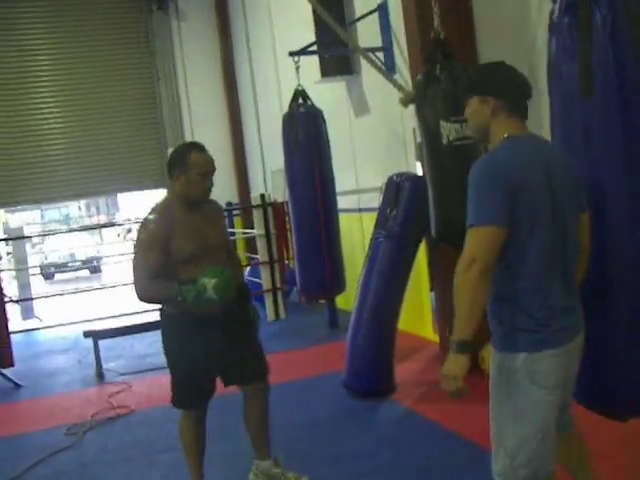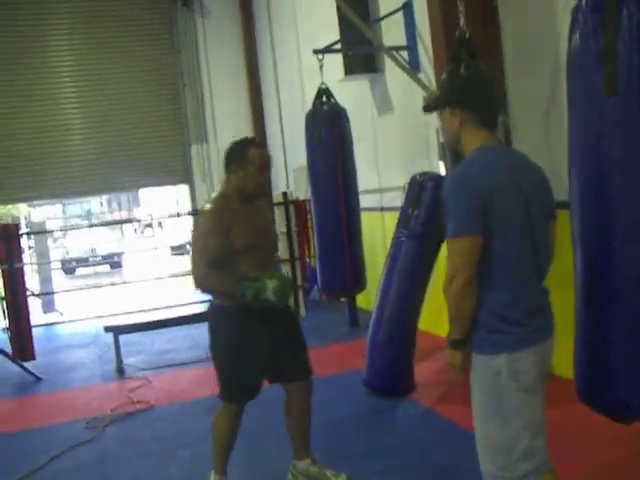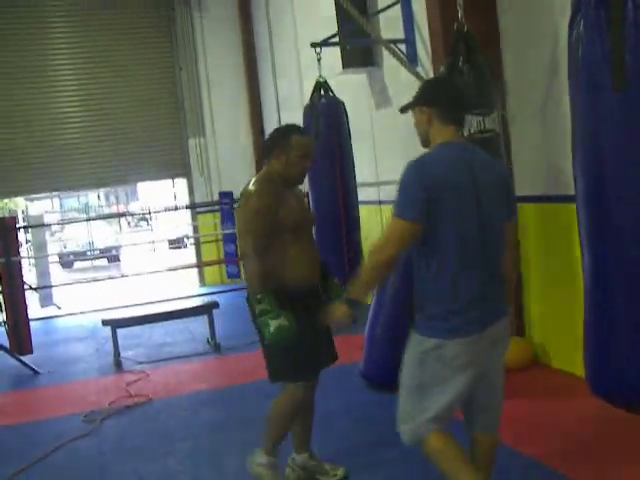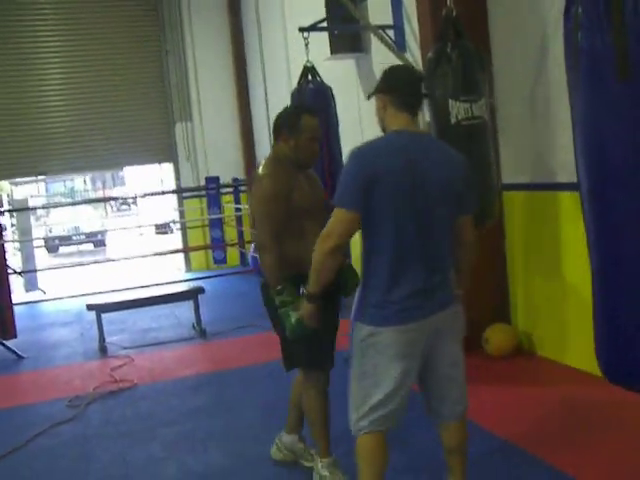
dt=0.4s
person 1, frame 1
left shoulder: (492, 168)
right shoulder: (561, 160)
left elbow: (477, 264)
right elbow: (581, 246)
left wrist: (460, 346)
left hip: (524, 339)
right hip: (568, 326)
right knee: (556, 423)
person 1, frame 2
left shoulder: (465, 179)
right shoulder: (531, 171)
left elbow: (461, 275)
right elbow: (546, 250)
left wrist: (457, 340)
left hip: (501, 340)
right hip: (535, 326)
right knee: (504, 439)
person 1, frame 3
left shoulder: (425, 170)
right shoulder: (497, 169)
left elbow: (389, 250)
right elbow: (508, 247)
left wrist: (349, 298)
left hip: (445, 327)
right hip: (494, 319)
left knee: (420, 421)
right knee: (484, 420)
person 1, frame 4
left shoulder: (366, 159)
right shoulder: (453, 161)
left elbow: (334, 240)
right elbow: (465, 239)
left wrist: (312, 294)
left hip: (386, 315)
right hip: (443, 307)
left knee: (371, 418)
right knee: (449, 407)
person 2, frame 1
left shoulder: (213, 210)
right shoulder: (157, 225)
right elbow: (145, 287)
left wrist: (245, 298)
right wrist: (193, 292)
left hip: (230, 315)
right hip: (188, 326)
left knee: (257, 387)
right knee: (195, 409)
person 2, frame 2
left shoulder: (261, 207)
right shoulder: (215, 215)
right elbow: (203, 277)
left wrist: (280, 293)
right wrist: (253, 289)
left hip: (275, 313)
right hip: (236, 320)
left knee: (300, 388)
right knee: (234, 403)
person 2, frame 3
left shoulder: (292, 192)
right shoulder: (258, 195)
right elbow: (250, 256)
left wrist: (326, 280)
right wrist: (265, 307)
left hip: (306, 298)
right hip: (279, 306)
left knee: (308, 382)
right knee: (298, 387)
person 2, frame 4
left shoulder: (304, 173)
right shoulder: (271, 179)
right elbow: (266, 245)
right wrist: (284, 297)
right hip: (294, 288)
left knee: (310, 370)
right knee: (316, 375)
left ankle: (288, 440)
